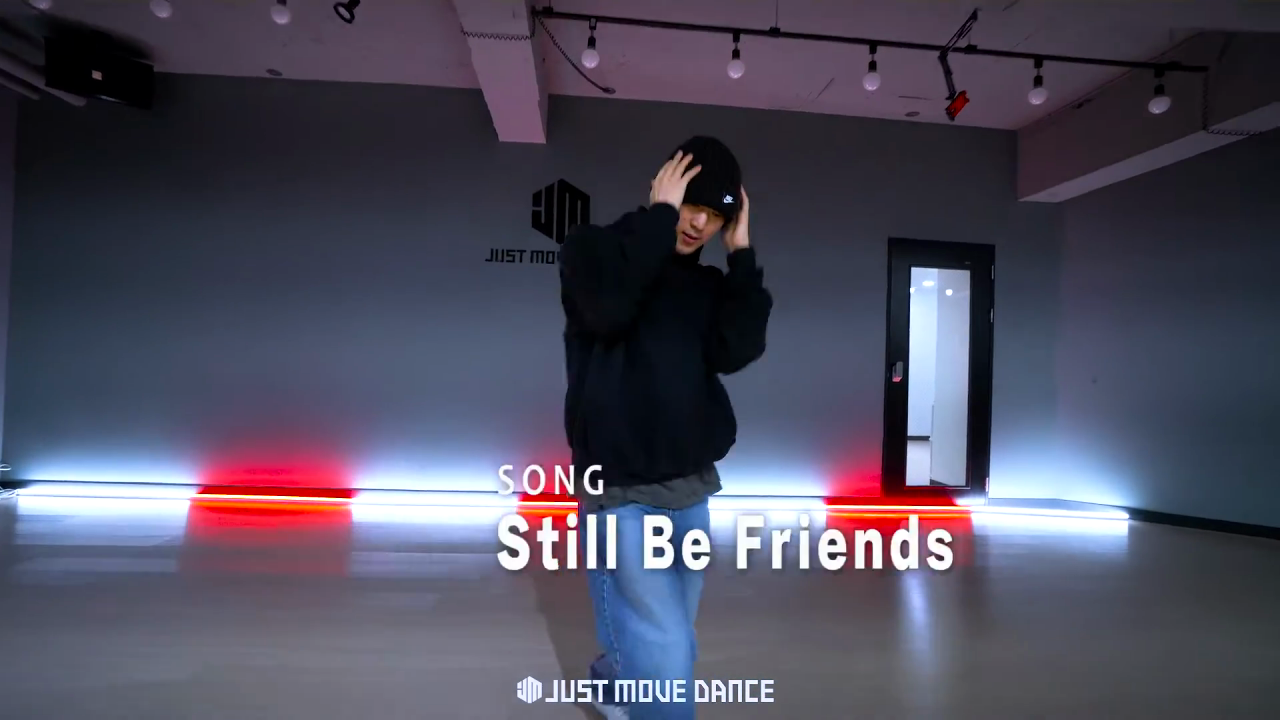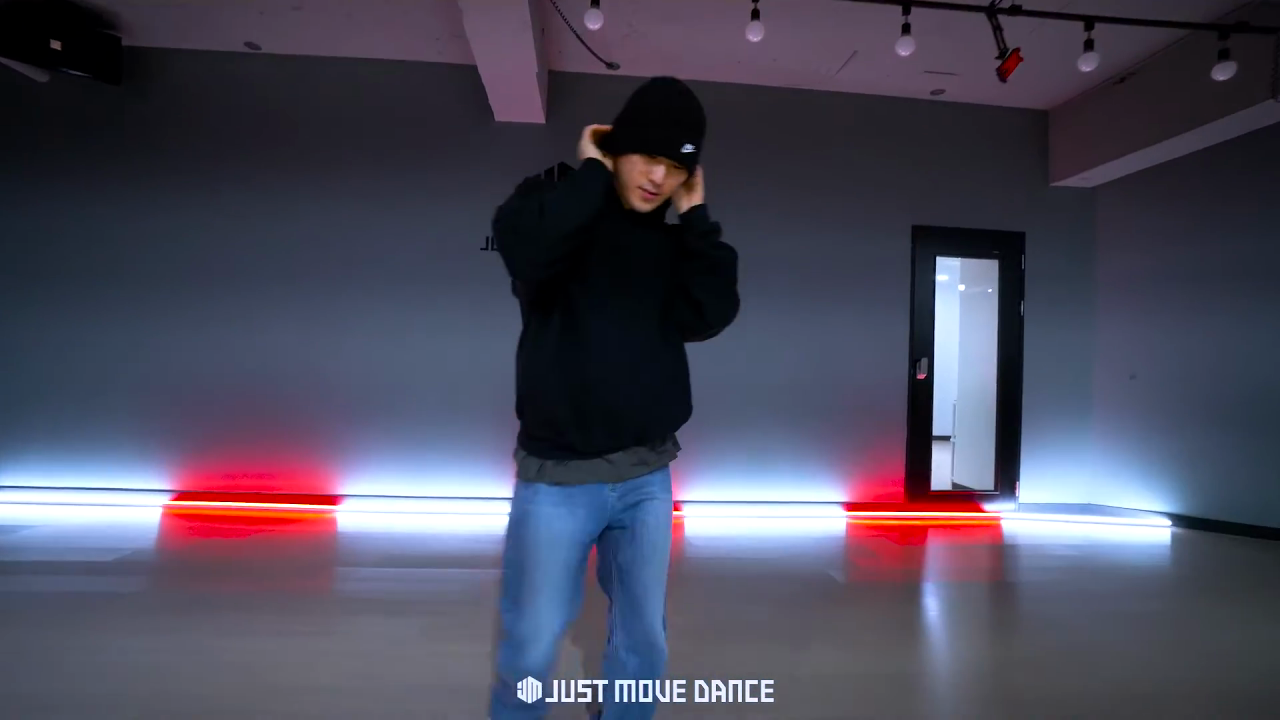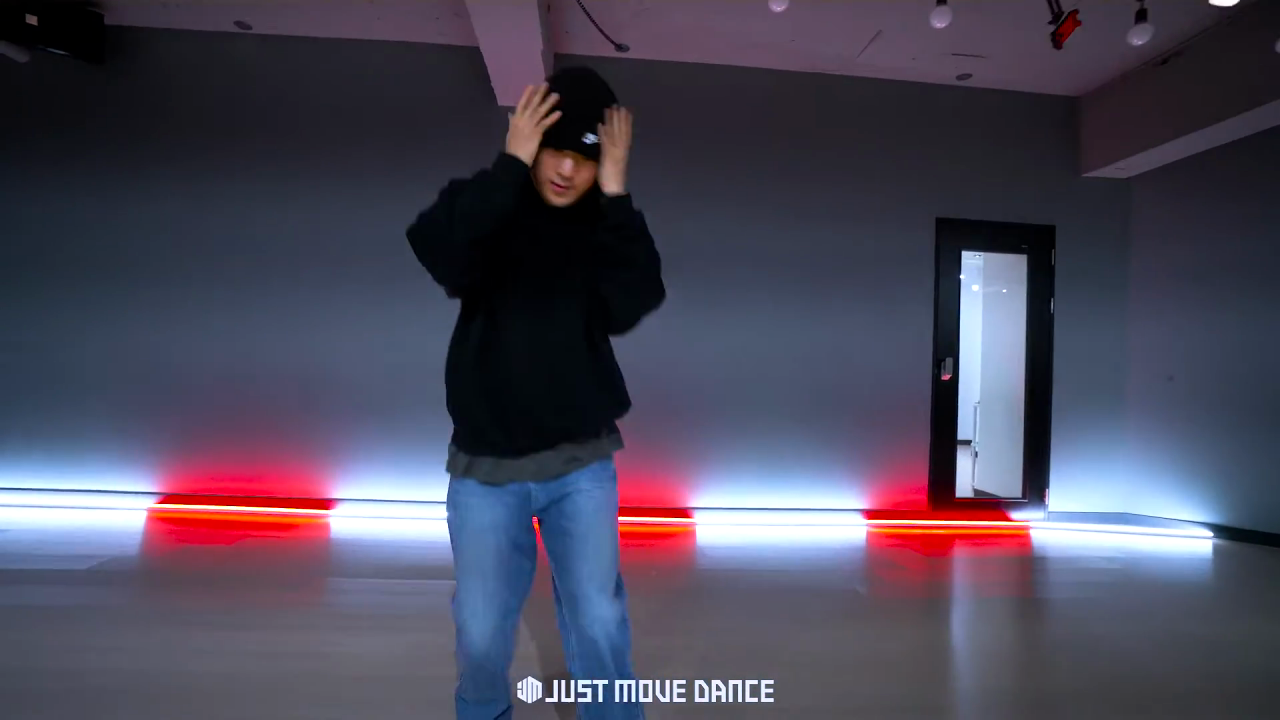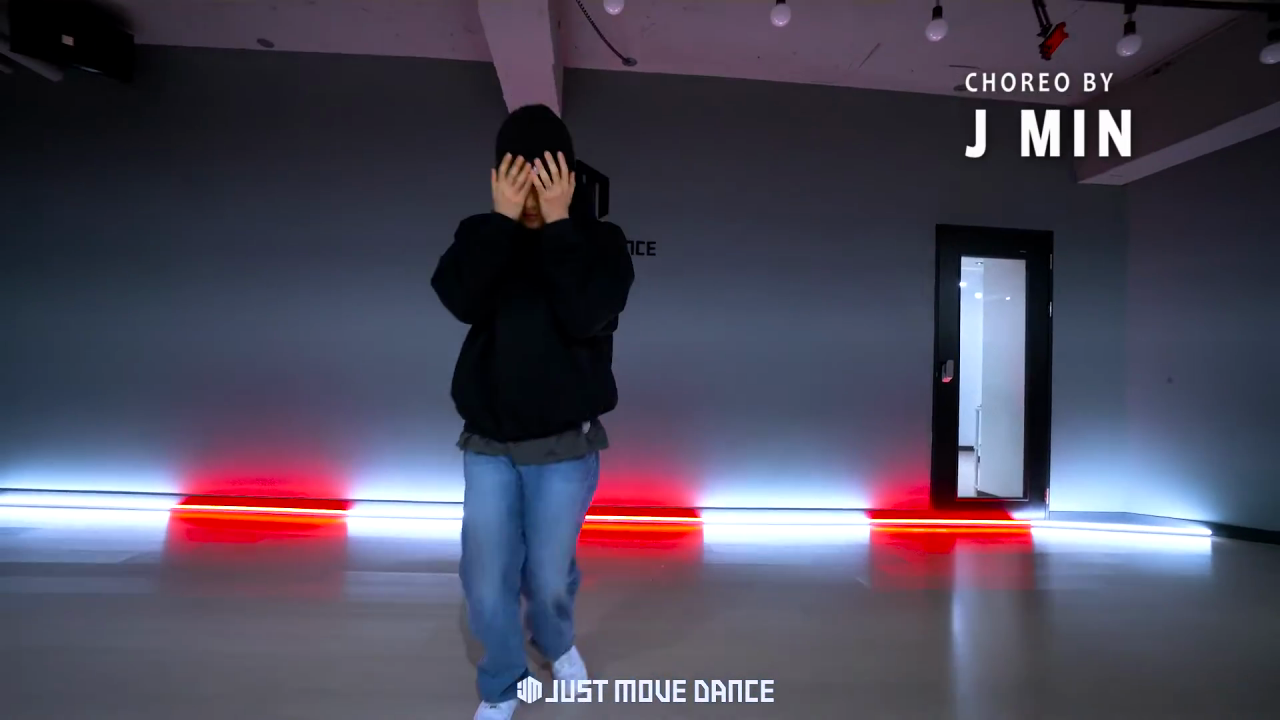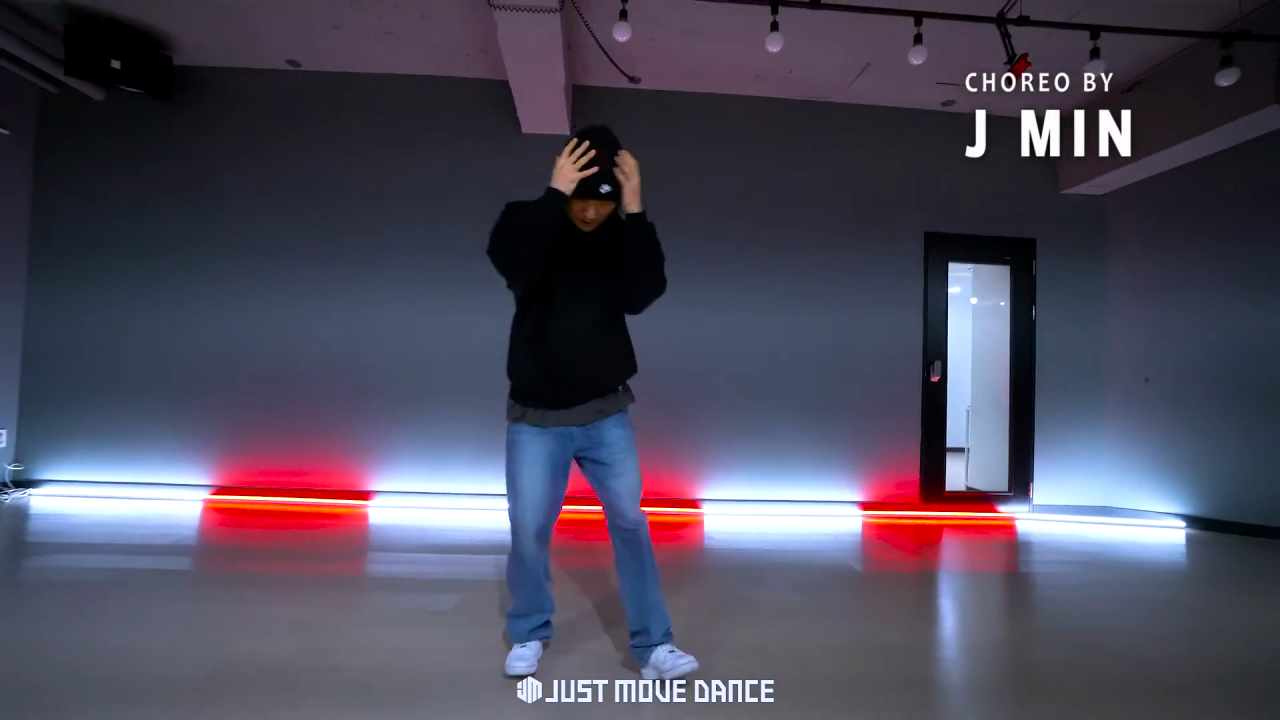
dt=0.4s
person 1, frame 1
left shoulder: (708, 285)
right shoulder: (593, 250)
left elbow: (738, 351)
right elbow: (609, 306)
left wrist: (741, 251)
right wrist: (659, 212)
left hip: (690, 492)
right hip: (620, 494)
left knee: (662, 648)
right knee: (665, 654)
person 1, frame 2
left shoulder: (673, 245)
right shoulder: (550, 207)
left elbow: (708, 316)
right elbow: (528, 253)
left wrist: (695, 214)
right wrist: (592, 175)
left hip: (645, 471)
right hip: (556, 473)
left knee: (643, 635)
right knee: (535, 634)
person 1, frame 3
left shoulder: (608, 231)
right shoulder: (483, 210)
left elbow: (625, 310)
right elbow: (443, 259)
left wrist: (616, 193)
right wrist: (510, 167)
left hip: (581, 465)
right hip: (485, 467)
left knee: (599, 622)
right knee: (481, 632)
person 1, frame 4
left shoulder: (600, 242)
right shoulder: (480, 235)
left elbow: (585, 317)
right elbow: (461, 301)
left wrist: (559, 224)
right wrist: (501, 219)
left hip: (565, 447)
right hip: (489, 447)
left knee: (547, 582)
right knee: (487, 581)
left ankle: (557, 644)
person 1, frame 5
left shoulder: (623, 237)
right shoulder: (527, 221)
left elbow: (641, 294)
right elbow: (518, 270)
left wrist: (634, 212)
right wrist: (554, 194)
left hip: (604, 412)
right hip: (535, 415)
left knee: (630, 524)
right knee: (529, 531)
left ankle: (653, 644)
right ankle: (529, 632)
